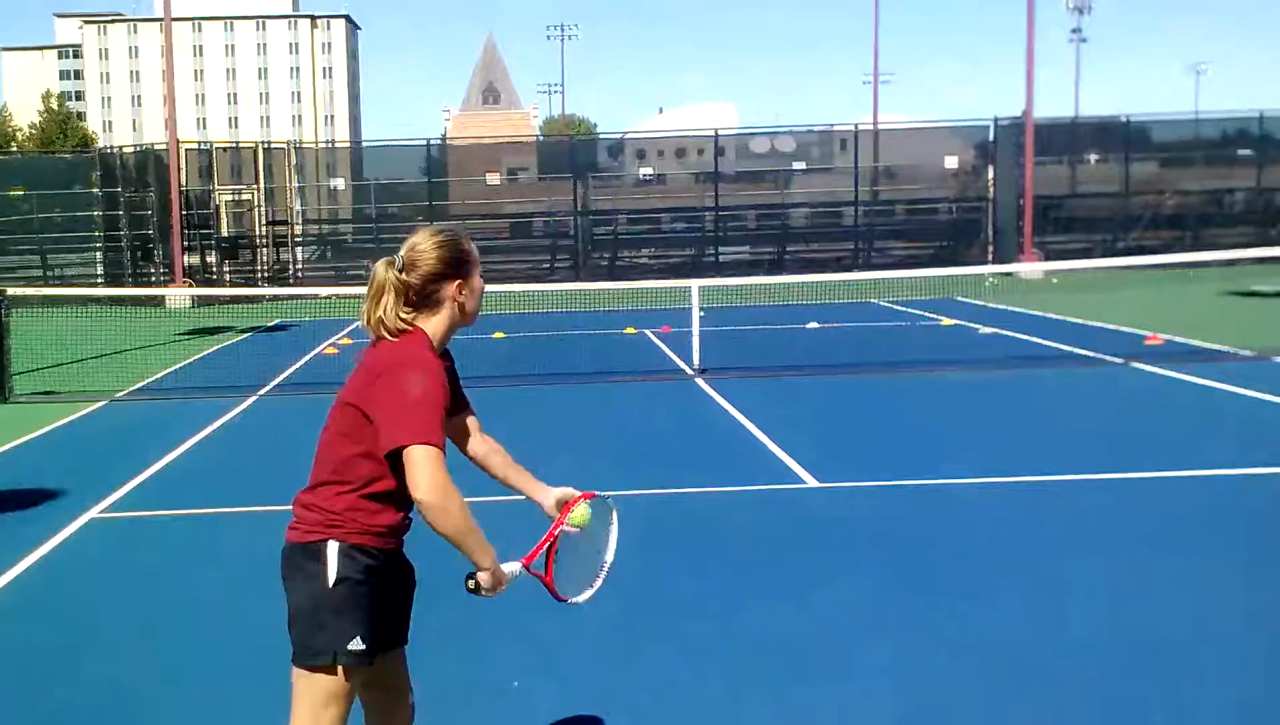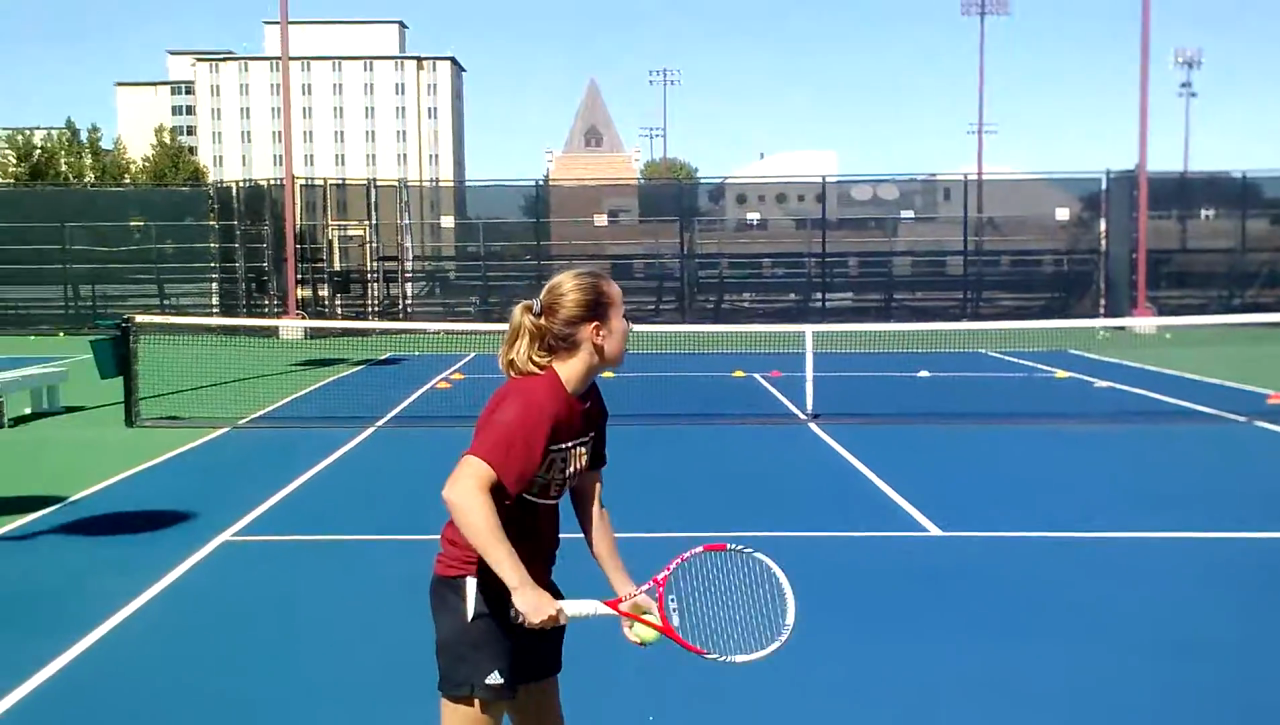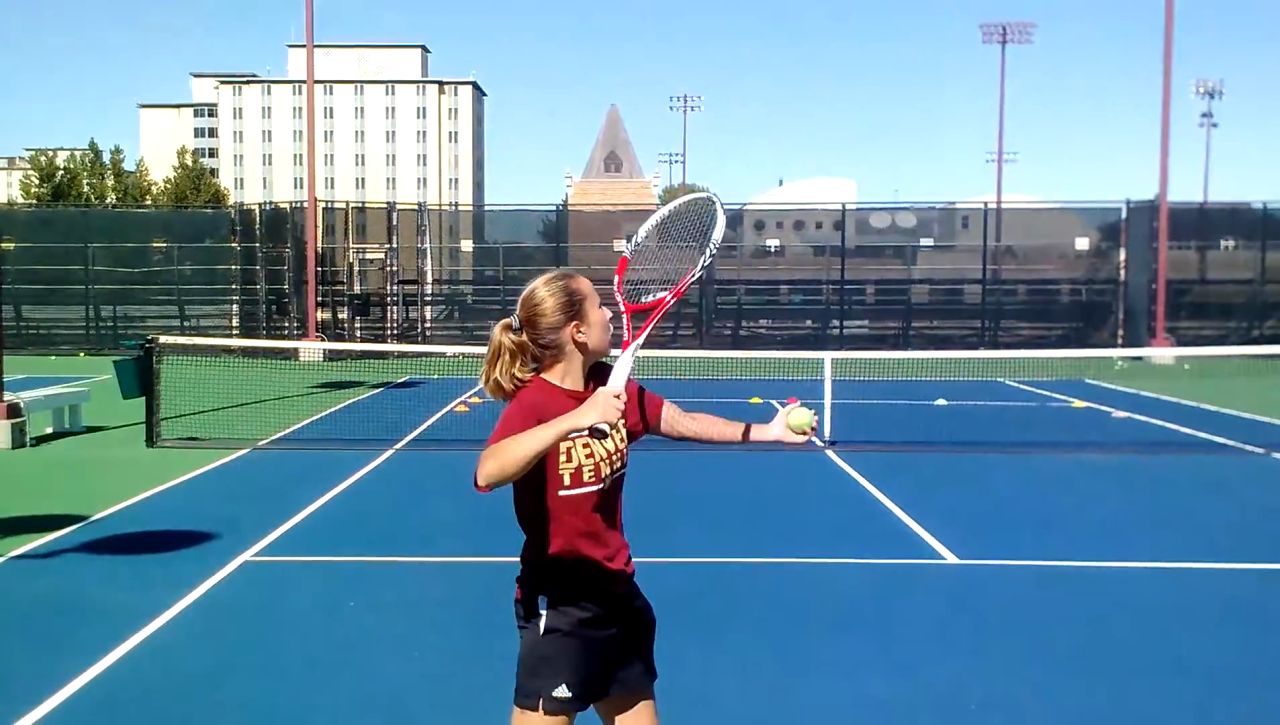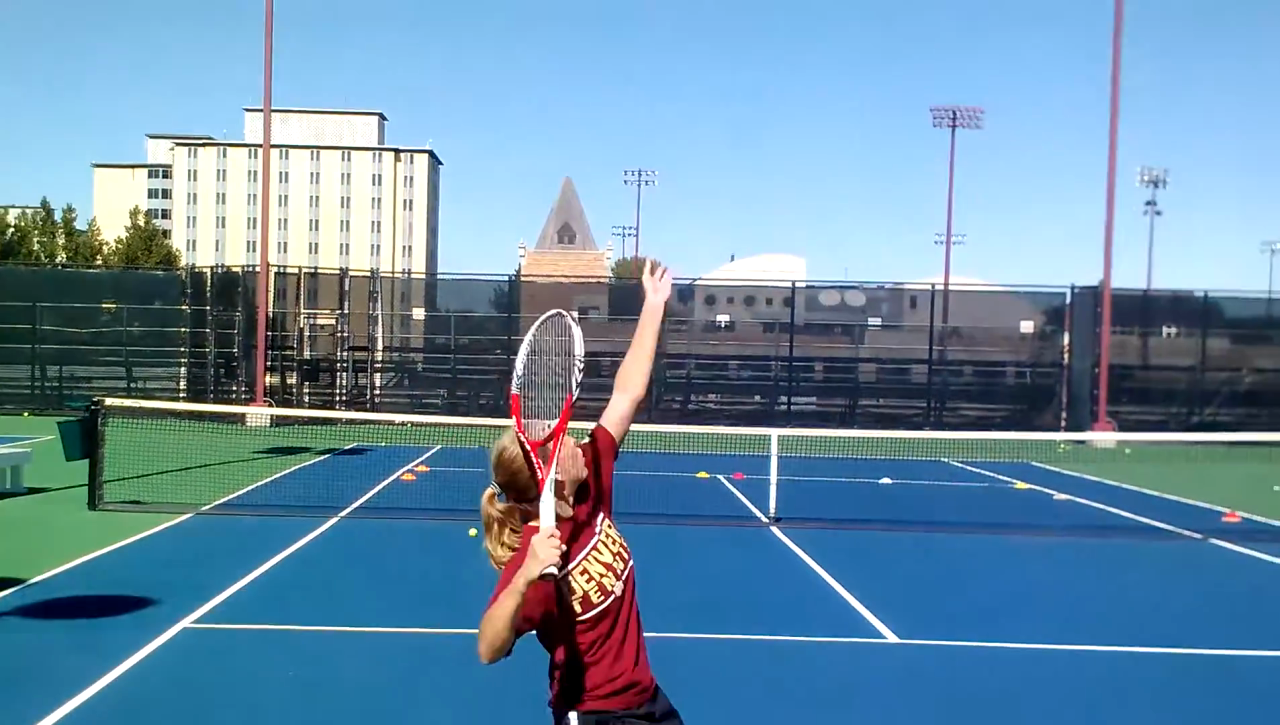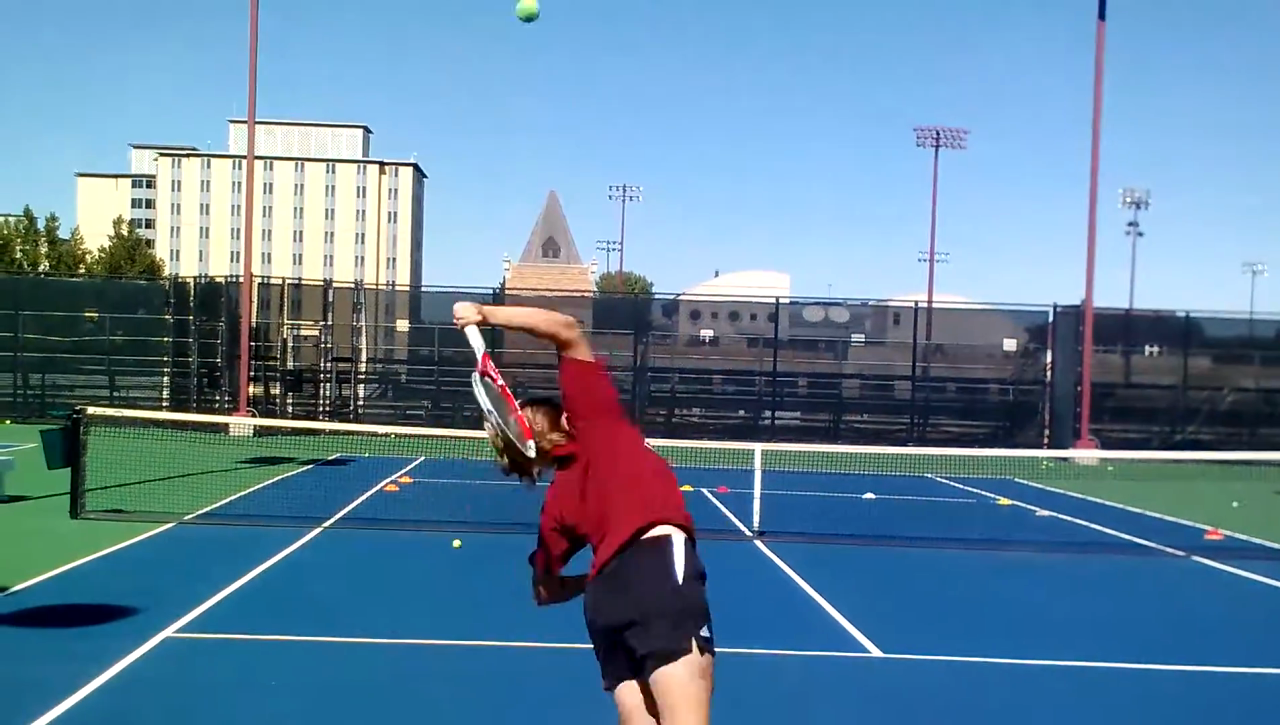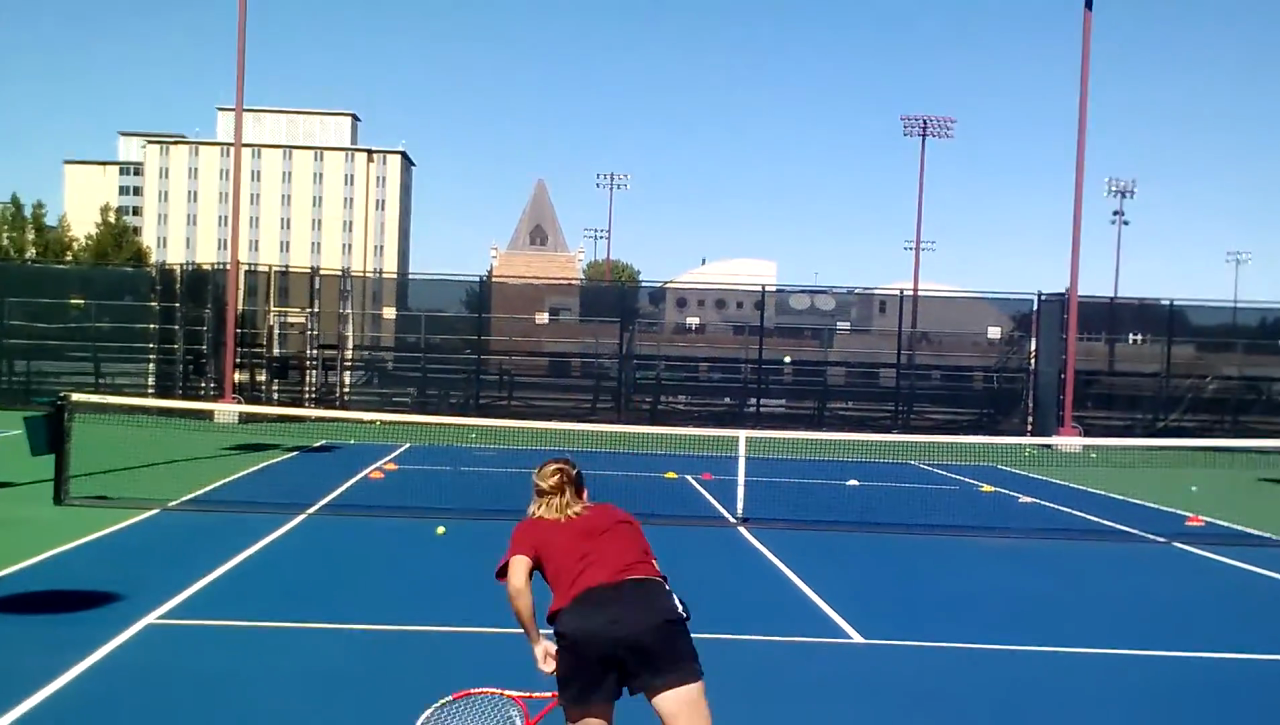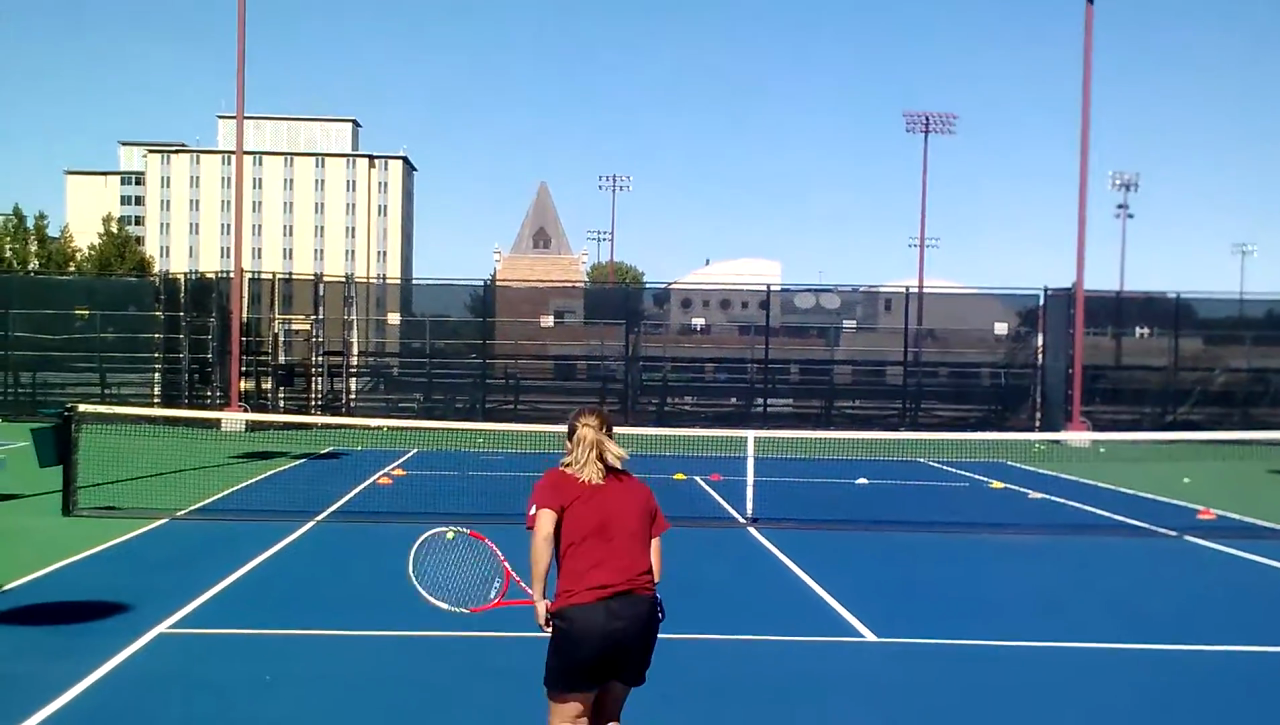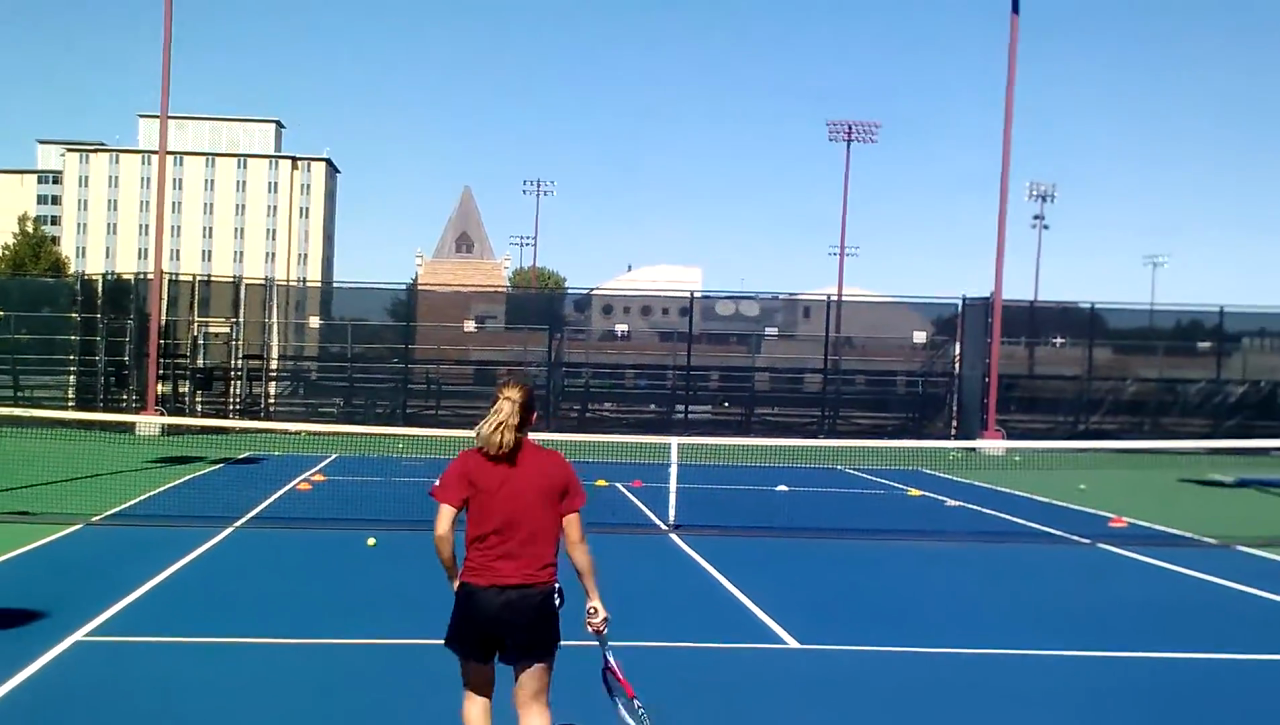
dt=0.4s
person 1, frame 1
left shoulder: (426, 356)
right shoulder: (411, 367)
left elbow: (471, 437)
right elbow: (429, 491)
left wrist: (541, 493)
right wrist: (487, 562)
left hip: (373, 552)
right hip: (336, 554)
person 1, frame 2
left shoulder: (588, 403)
right shoulder: (533, 401)
left elbow: (590, 504)
right elbow: (461, 492)
left wrist: (624, 587)
right wrist: (523, 588)
left hip: (529, 588)
right hip: (479, 587)
person 1, frame 3
left shoulder: (611, 385)
right shoulder: (529, 405)
left elbow: (680, 420)
right elbow: (487, 474)
left wrist: (760, 430)
right wrist: (575, 419)
left hip: (616, 592)
right hip: (560, 606)
person 1, frame 4
left shoulder: (592, 489)
right shoulder: (534, 556)
left elbow: (627, 392)
right elbow: (490, 650)
left wrist: (654, 306)
right wrist: (525, 576)
person 1, frame 5
left shoulder: (556, 510)
right shoulder: (590, 422)
left elbow: (545, 592)
right elbow: (567, 330)
right wrist: (487, 313)
left hip: (605, 601)
person 1, frame 6
left shoulder: (527, 531)
right shoulder: (618, 516)
left elbow: (517, 583)
left wrist: (537, 642)
left hip: (582, 627)
right hip: (646, 614)
person 1, frame 7
left shoulder: (555, 482)
right shoulder: (641, 490)
left elbow: (543, 535)
right elbow: (656, 570)
left wrist: (539, 598)
left hip: (580, 615)
right hip: (639, 615)
person 1, frame 8
left shoulder: (467, 464)
right shoulder: (559, 467)
left elbow: (442, 531)
right elbow: (576, 542)
left wrist: (455, 578)
right wrist: (594, 597)
left hip: (478, 596)
right hip: (536, 597)
left knee: (477, 692)
